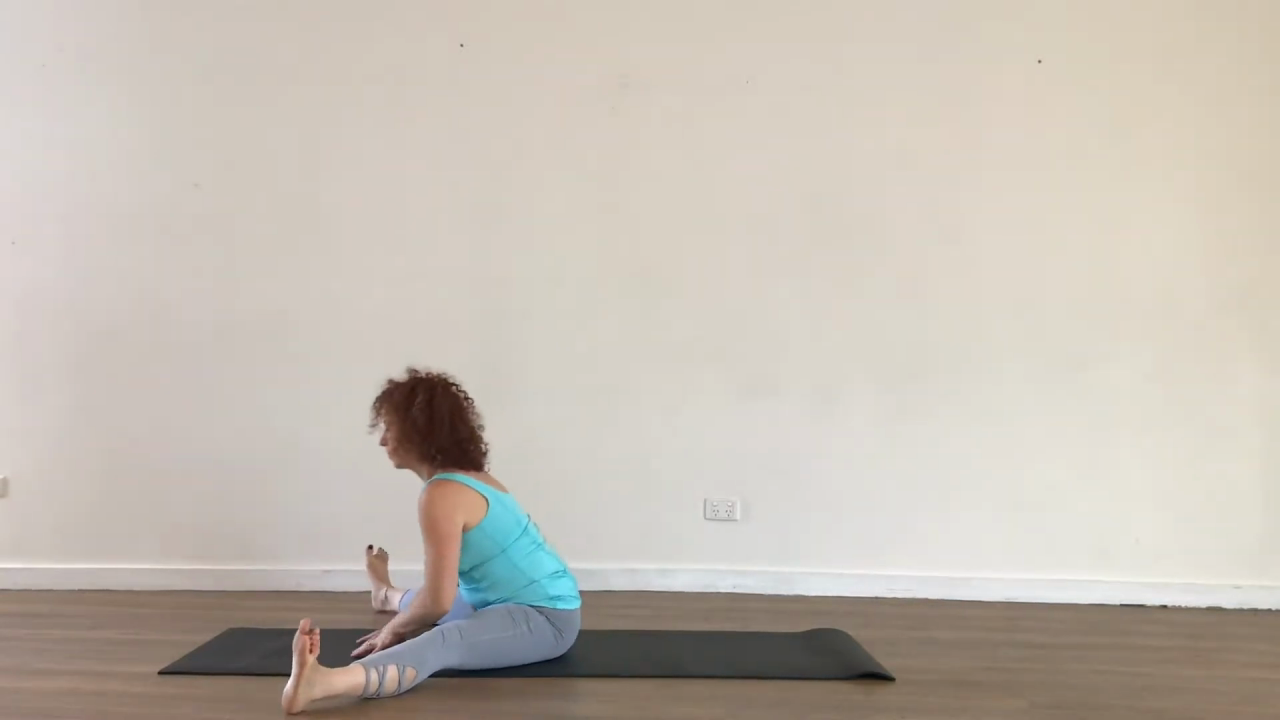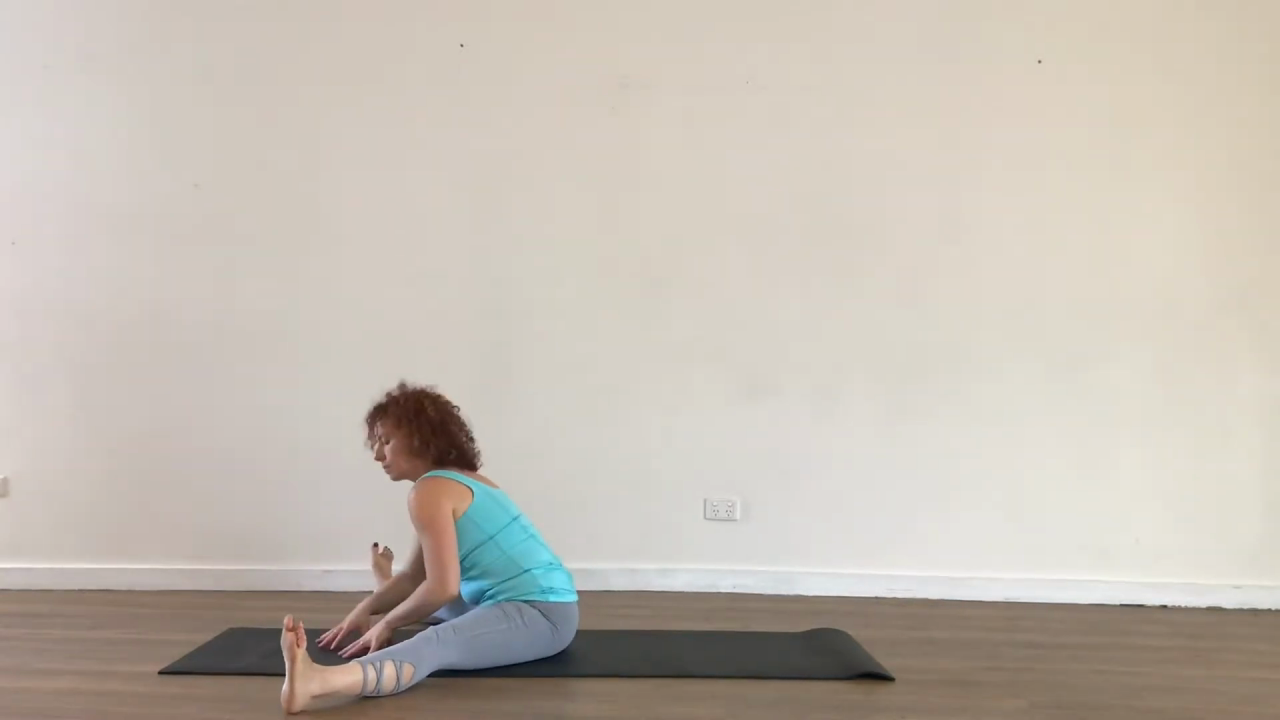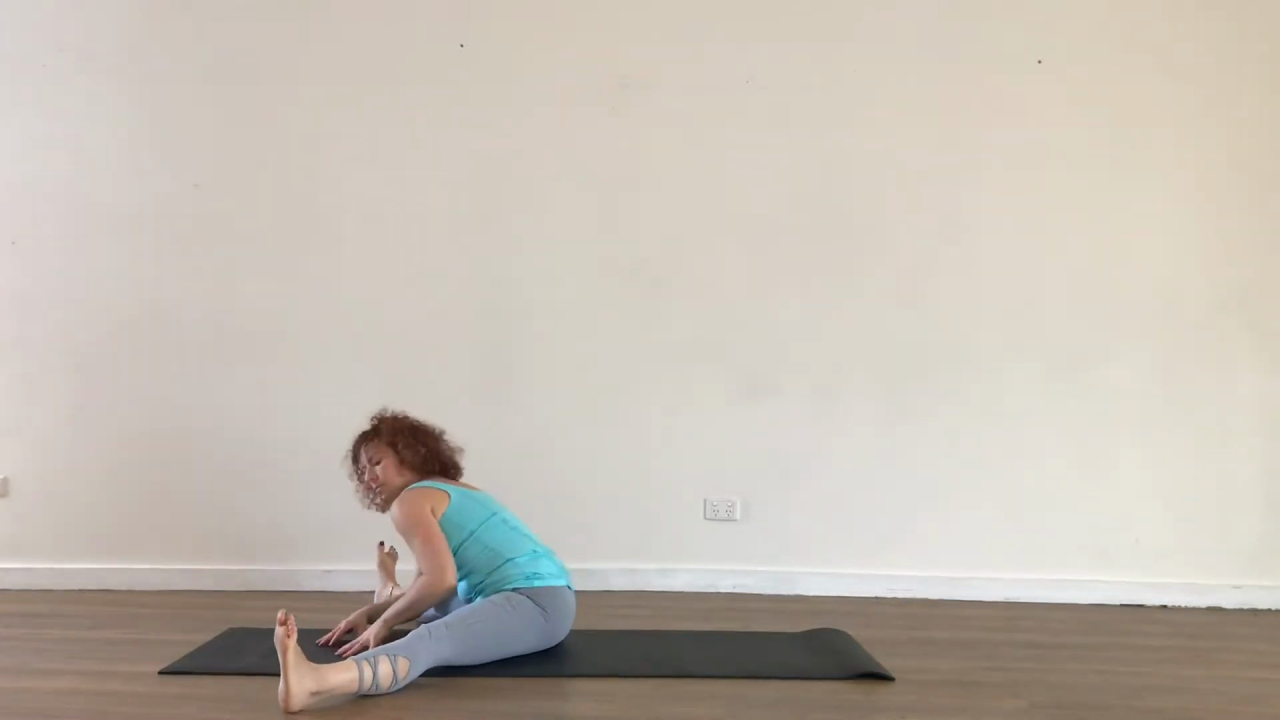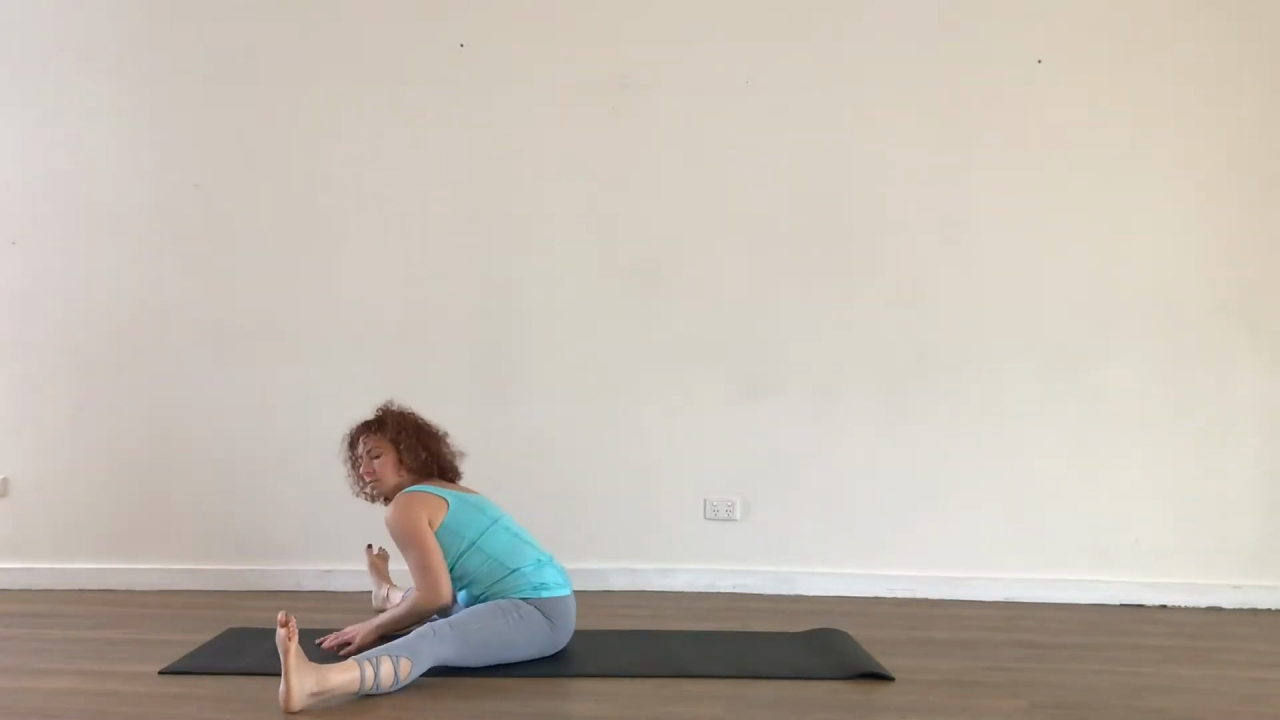
dt=0.3s
person 1, frame 1
left shoulder: (440, 495)
right shoulder: (468, 478)
left elbow: (439, 601)
right elbow: (446, 584)
left wrist: (395, 629)
right wrist: (401, 616)
left hip: (545, 619)
right hip: (529, 604)
left knee: (439, 645)
left ankle: (320, 684)
right ankle: (389, 594)
person 1, frame 2
left shoulder: (428, 492)
right shoulder: (459, 479)
left elbow: (444, 587)
right elbow: (417, 576)
left wrist: (386, 624)
right wrist: (363, 611)
left hip: (541, 616)
right hip: (540, 604)
left knee: (435, 644)
left ankle: (317, 683)
right ankle: (386, 592)
person 1, frame 3
left shoulder: (408, 502)
right shoulder: (449, 492)
left elbow: (441, 579)
right elbow: (428, 584)
left wrist: (383, 622)
right wrist: (369, 613)
left hip: (536, 605)
right hip: (545, 598)
left knee: (429, 642)
left ankle: (313, 683)
right ankle: (392, 593)
person 1, frame 4
left shoulder: (404, 507)
right shoulder: (447, 493)
left elbow: (436, 594)
right elbow: (436, 591)
left wrist: (374, 627)
right wrist: (371, 626)
left hip: (539, 612)
right hip: (542, 602)
left knee: (432, 641)
left ankle: (315, 683)
right ankle: (391, 594)
